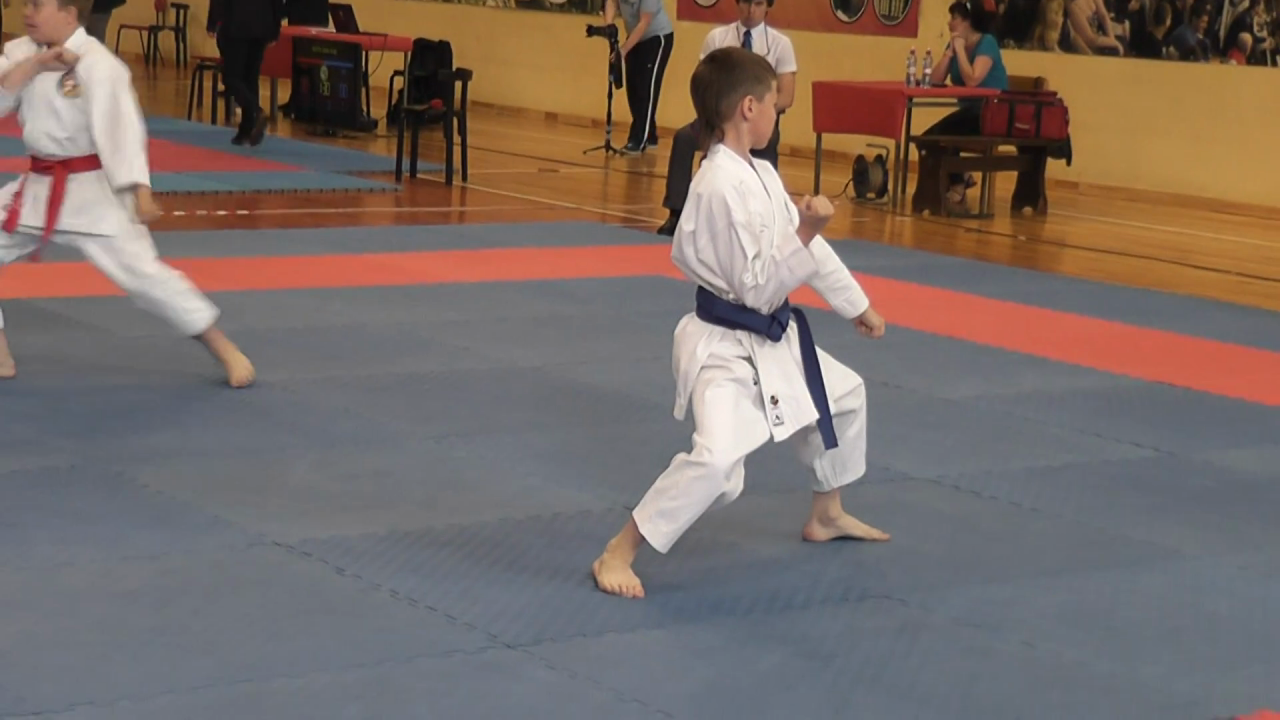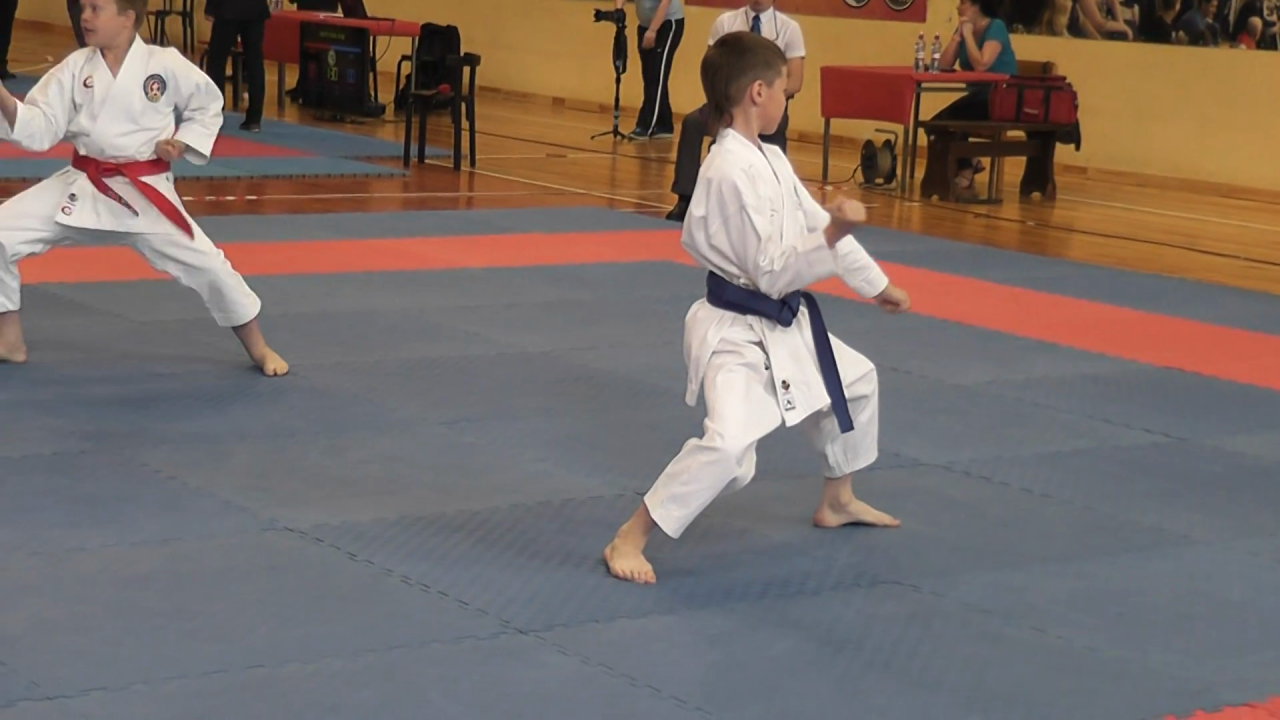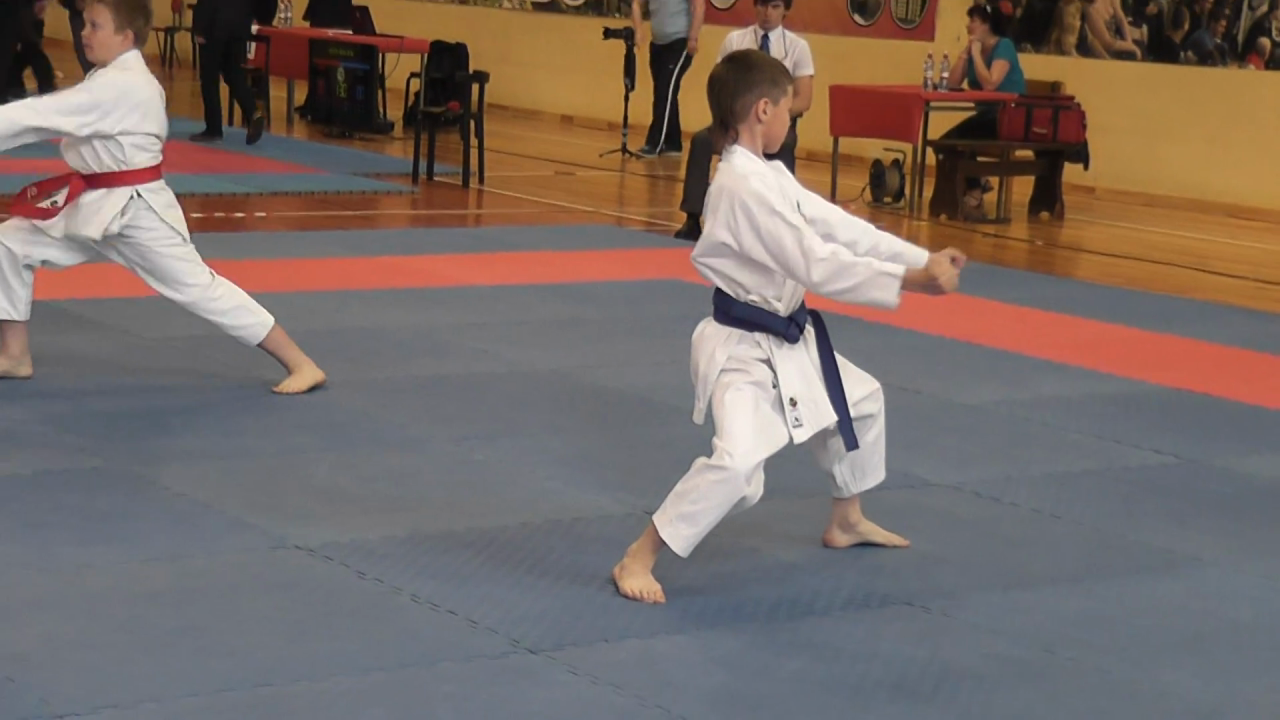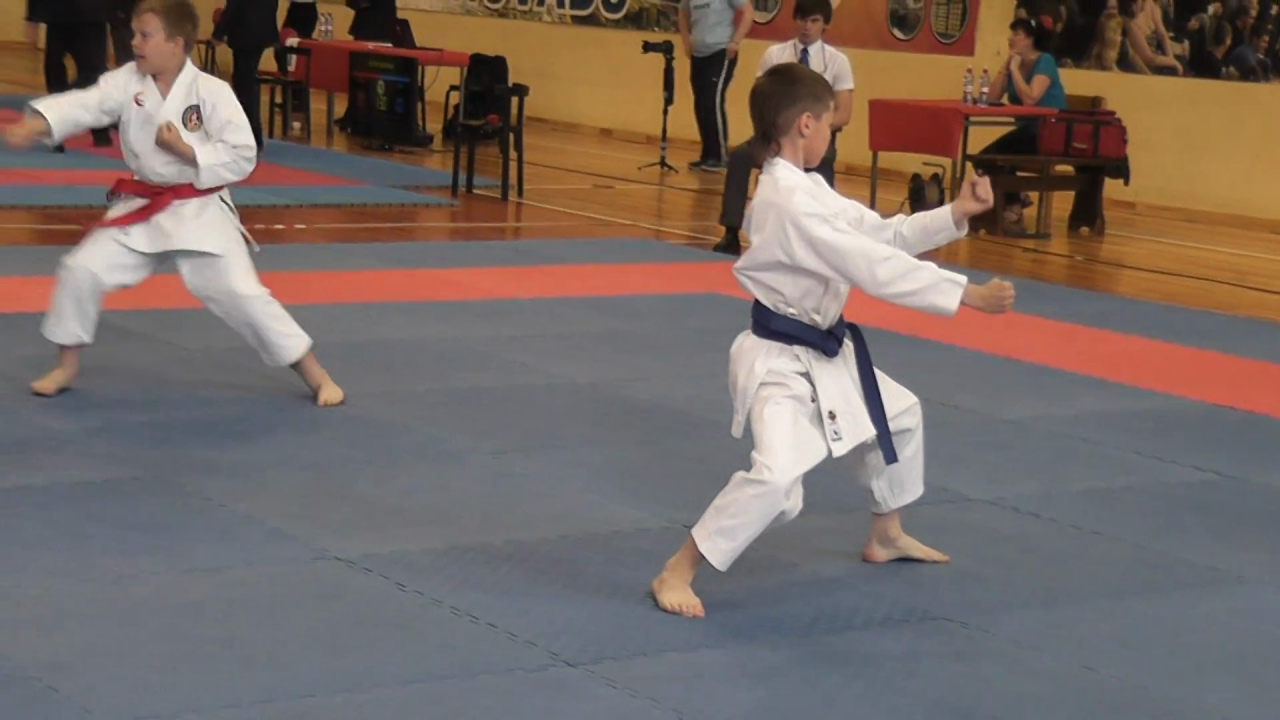
dt=0.3s
person 1, frame 1
left shoulder: (761, 174)
right shoulder: (721, 187)
left elbow: (813, 251)
right elbow: (758, 288)
left wrist: (858, 304)
right wrist: (804, 233)
left hip: (771, 336)
right hip: (726, 344)
left knee: (844, 394)
right knee: (717, 460)
left ankle: (826, 514)
right ankle: (618, 553)
person 1, frame 2
left shoulder: (770, 159)
right shoulder: (731, 171)
left elbow: (815, 222)
right elbow: (771, 270)
left wrist: (876, 283)
right wrist: (835, 236)
left hip: (783, 321)
right hip: (737, 329)
left knee: (856, 379)
right knee: (728, 445)
left ankle: (837, 500)
right ankle: (628, 539)
person 1, frame 3
left shoulder: (772, 174)
right shoulder: (744, 187)
left elbow: (841, 229)
right elbow: (820, 266)
left wrist: (922, 258)
right wrist: (911, 277)
left hip: (788, 338)
right hip: (744, 345)
left knee: (863, 399)
right knee: (737, 463)
left ankle: (846, 520)
right ankle: (639, 558)
person 1, frame 4
left shoulder: (807, 188)
right shoulder: (788, 202)
left elbow: (885, 237)
right elbow: (876, 267)
left wrist: (957, 212)
right wrist: (971, 293)
left hip: (824, 352)
right hip: (780, 360)
left knee: (899, 415)
right knee: (775, 476)
left ankle: (887, 536)
right ankle: (677, 572)
person 2, frame 1
left shoulder: (97, 61)
left elbow: (119, 125)
left wrist: (139, 188)
right wrist: (34, 64)
left hip: (95, 186)
right hip: (41, 186)
left knee: (140, 271)
left ankle: (225, 351)
person 2, frame 2
left shoulder: (166, 64)
right shoulder: (76, 68)
left elbow: (209, 105)
right elbow: (37, 129)
left wrist: (182, 143)
left hip: (144, 190)
right hip: (83, 184)
left knee: (205, 264)
left ankle: (259, 347)
person 2, frame 3
left shoulder: (126, 86)
right shoulder: (107, 75)
left elbow: (53, 115)
right elbow: (60, 115)
left hip: (134, 206)
right hip: (90, 201)
left knee: (197, 287)
left ankle: (300, 363)
person 2, frame 4
left shoulder: (212, 93)
right shoulder: (122, 83)
left elbow: (241, 158)
right elbow: (76, 107)
left wrist: (186, 149)
right wrist: (33, 125)
left hip: (199, 212)
right hip: (143, 210)
left knee: (240, 292)
right knee: (82, 270)
left ankle: (317, 375)
right ankle: (66, 367)
person 3, frame 1
left shoulder: (780, 44)
right shoulder: (717, 37)
left elbow: (785, 98)
left knee: (765, 143)
right knee: (683, 139)
right ankle: (675, 214)
person 3, frame 2
left shoulder: (789, 28)
right shoulder: (725, 22)
left elbow: (794, 82)
left knee: (774, 126)
right knee: (692, 122)
right ankle: (684, 200)
person 3, frame 3
left shoulder: (798, 47)
right shoulder: (735, 40)
left elbow: (803, 100)
left knee: (783, 145)
right knee: (701, 140)
right ankle: (693, 218)
person 3, frame 4
left shoulder: (837, 61)
right shoulder: (774, 54)
left elbow: (843, 116)
left knee: (822, 161)
right knee: (739, 155)
right ankle: (731, 233)
person 4, frame 1
left shoulder: (987, 42)
right shoulder: (955, 43)
left elbow: (973, 80)
right elbow: (936, 79)
left wrist: (960, 48)
right wrist: (950, 50)
right hip: (969, 110)
left knee: (938, 138)
right knee: (930, 138)
left ankle: (955, 184)
right ankle: (957, 182)
person 4, frame 2
left shoulder: (996, 27)
right shoulder: (964, 29)
left elbow: (981, 64)
right elbow: (944, 65)
left wrist: (968, 34)
right wrist: (958, 35)
right hip: (978, 95)
left knee: (947, 122)
right knee: (938, 123)
left ankle: (964, 170)
right ankle: (966, 167)
person 4, frame 3
left shoulder: (1004, 46)
right shoulder: (973, 47)
left elbow: (989, 83)
right elbow: (953, 84)
left wrist: (976, 53)
right wrist: (965, 53)
right hip: (986, 114)
left knee: (957, 141)
right knee: (946, 142)
left ankle: (973, 191)
right ankle: (974, 186)
person 4, frame 4
left shoulder: (1045, 62)
right shoulder: (1014, 62)
left elbow: (1029, 98)
right elbow: (992, 97)
left wrist: (1014, 69)
right wrist: (1004, 67)
right hip: (1026, 129)
left knee: (996, 156)
right knee: (985, 157)
left ankle: (1013, 207)
right ankle: (1014, 200)
